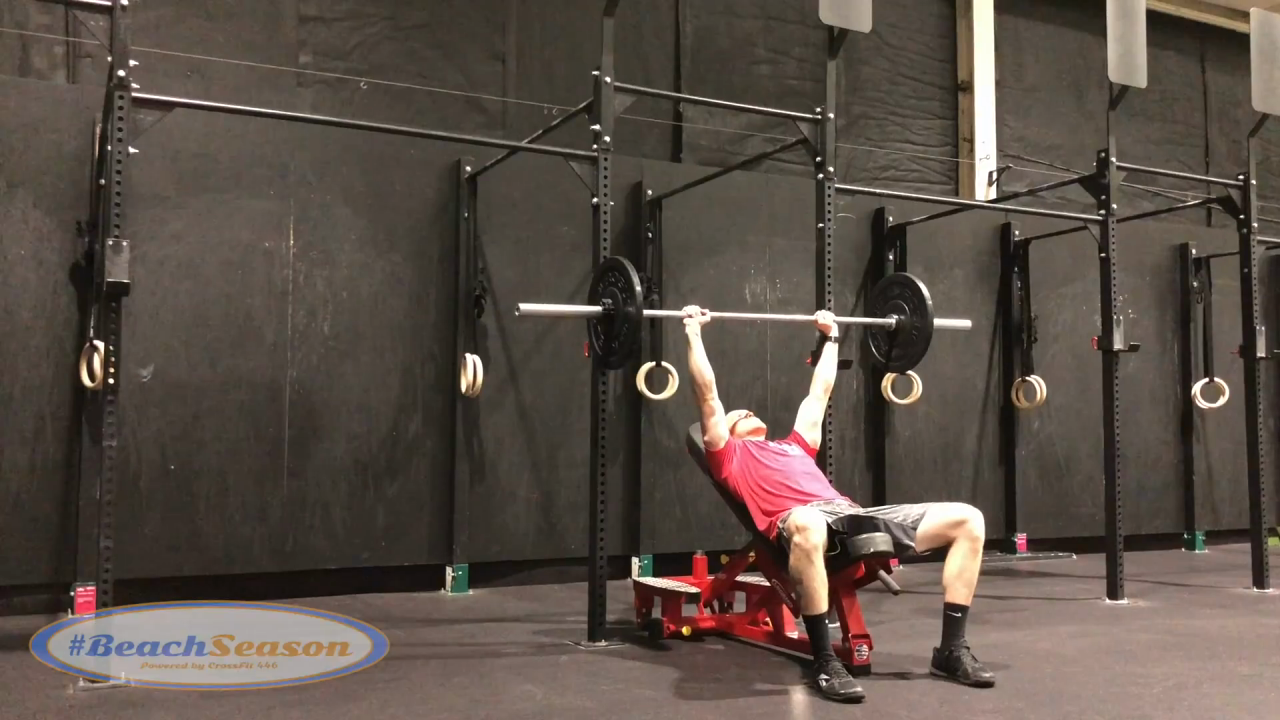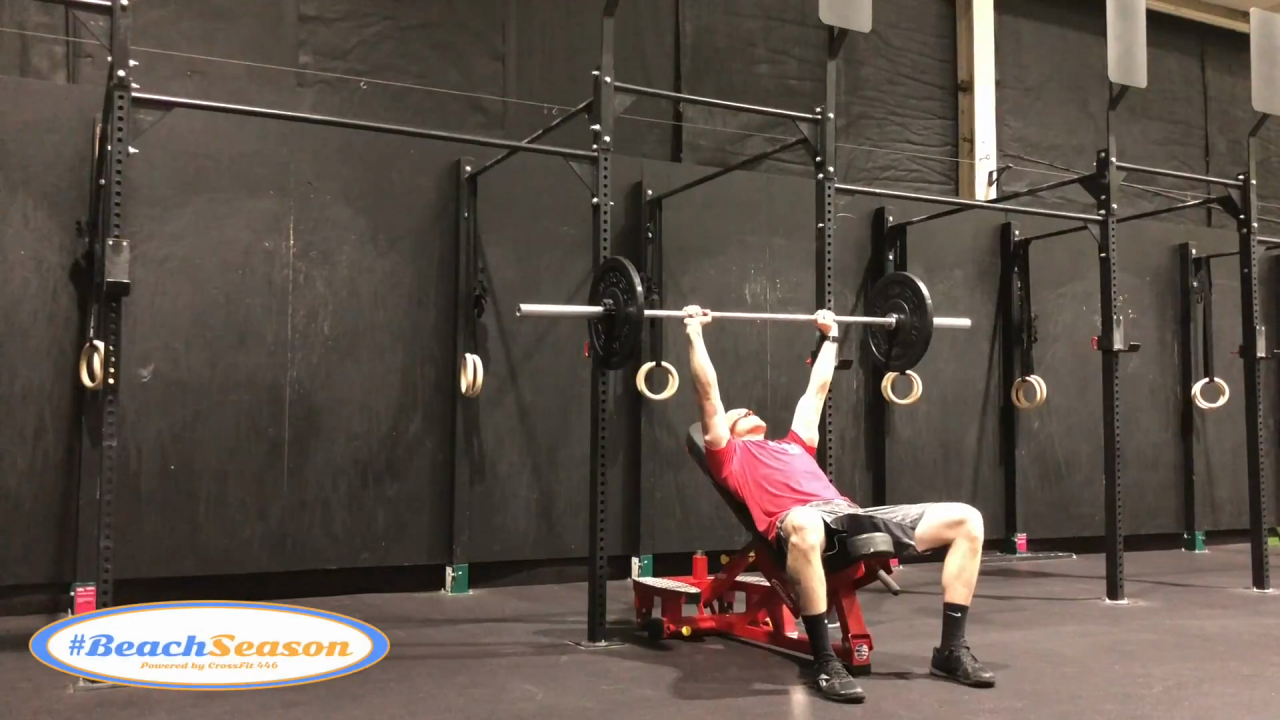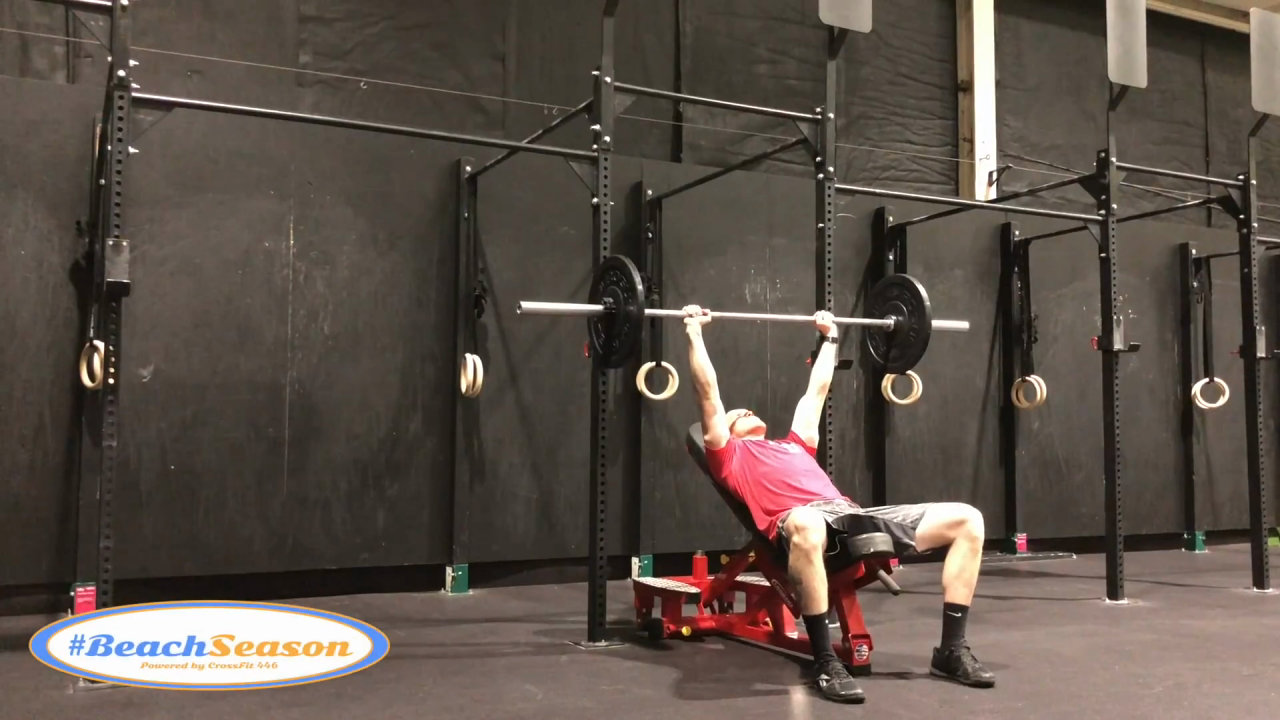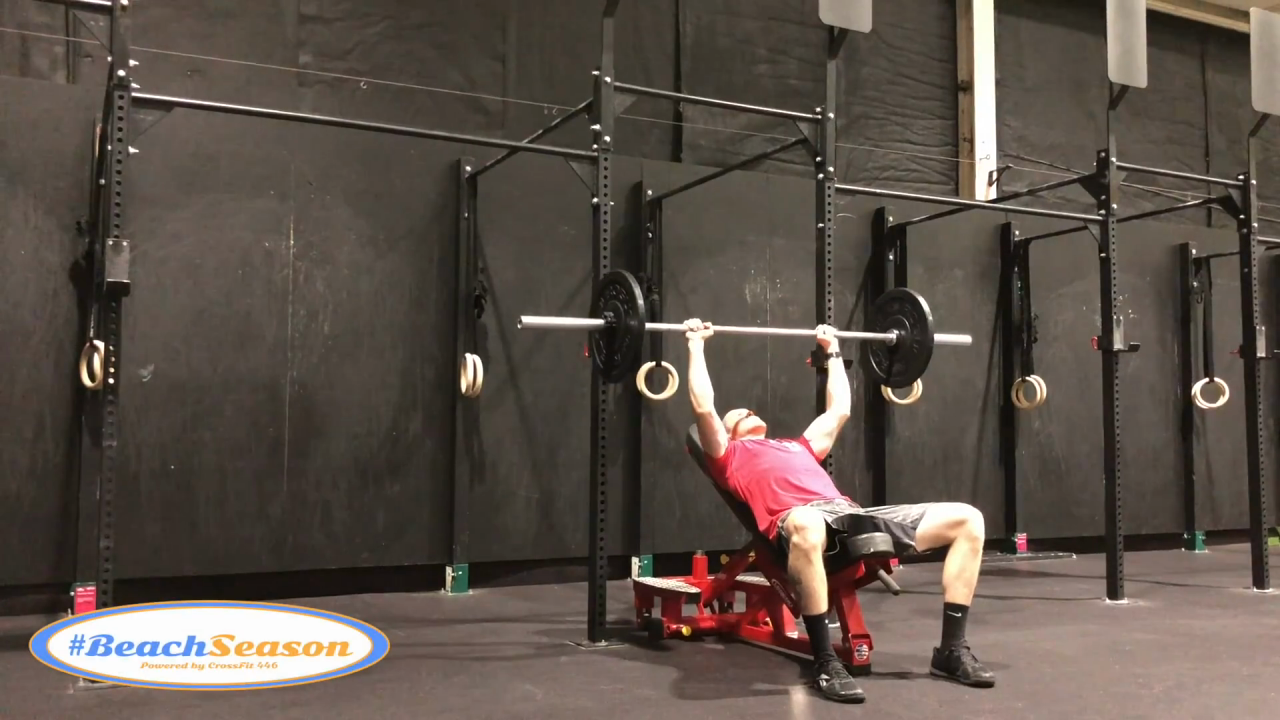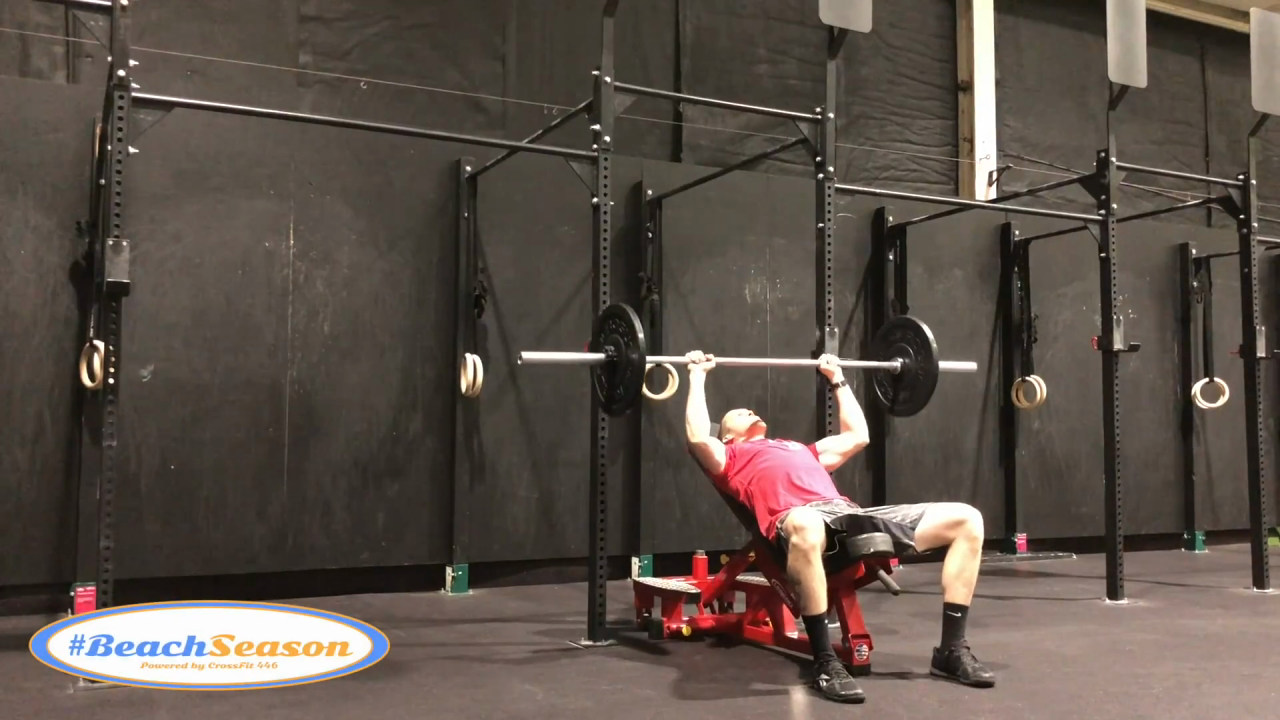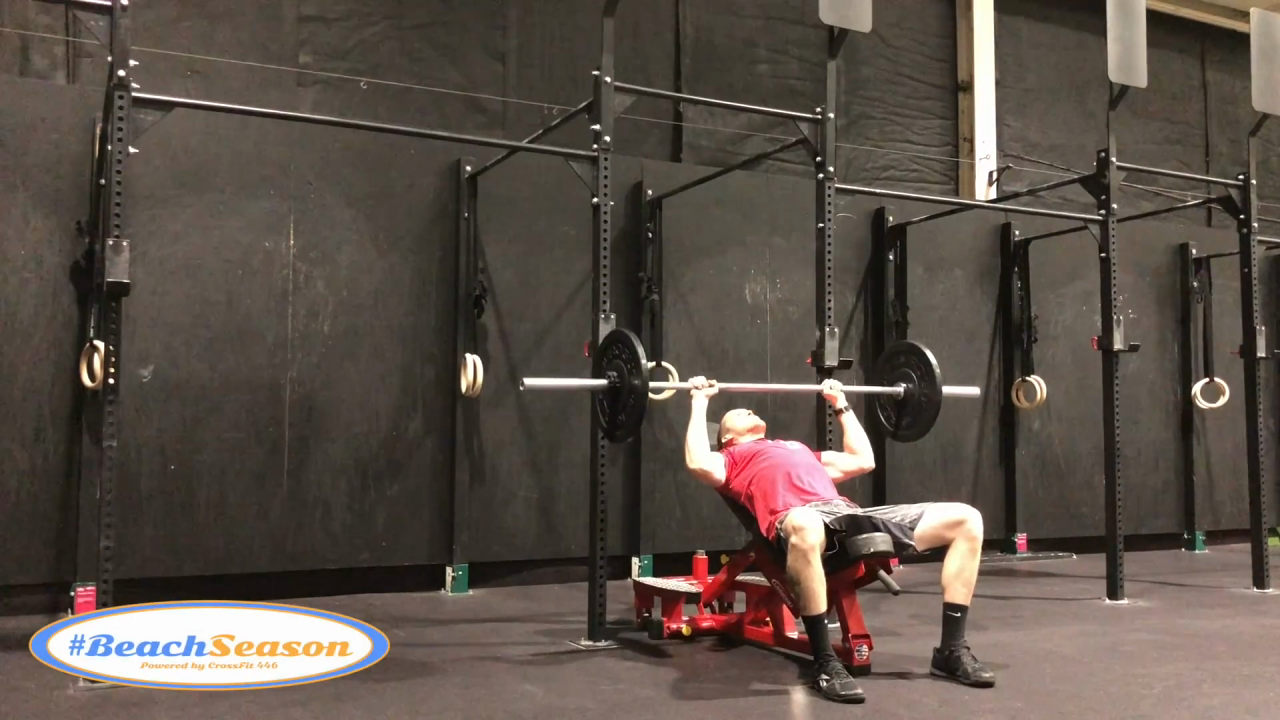
dt=0.4s
person 1, frame 1
left shoulder: (796, 445)
right shoulder: (729, 455)
left elbow: (820, 392)
right elbow: (707, 394)
left wrist: (832, 336)
right wrist: (693, 333)
left hip: (853, 515)
right hip: (801, 521)
left knee: (968, 520)
right knee: (808, 527)
left ankle: (952, 650)
right ankle: (825, 662)
person 1, frame 2
left shoulder: (795, 445)
right shoulder: (729, 453)
left elbow: (817, 389)
right elbow: (708, 393)
left wrist: (831, 335)
right wrist: (695, 333)
left hip: (851, 515)
right hip: (802, 522)
left knee: (966, 519)
right knee: (804, 527)
left ankle: (952, 650)
right ankle: (825, 662)
person 1, frame 3
left shoulder: (795, 445)
right shoulder: (729, 454)
left elbow: (816, 391)
right elbow: (708, 393)
left wrist: (829, 336)
right wrist: (695, 332)
left hip: (852, 515)
right hip: (801, 521)
left knee: (966, 520)
right knee: (807, 527)
left ankle: (952, 650)
right ankle: (826, 662)
person 1, frame 4
left shoulder: (797, 446)
right shoulder: (730, 455)
left elbow: (840, 409)
right elbow: (703, 409)
left wrist: (832, 351)
right wrist: (696, 345)
left hip: (853, 514)
right hip: (803, 520)
left knee: (967, 520)
right knee: (807, 528)
left ankle: (952, 650)
right ankle: (826, 662)
person 1, frame 5
left shoulder: (798, 449)
right shoulder: (729, 458)
left elbow: (858, 436)
right elbow: (698, 438)
left wrist: (837, 380)
right wrist: (698, 377)
left hip: (853, 515)
right hip: (802, 521)
left knee: (967, 520)
right knee: (805, 527)
left ankle: (951, 650)
right ankle: (825, 662)
person 1, frame 6
left shoulder: (799, 448)
right shoulder: (730, 459)
left elbow: (863, 461)
right elbow: (699, 464)
left wrist: (841, 405)
right wrist: (700, 403)
left hip: (852, 514)
right hip: (801, 521)
left knee: (966, 520)
right knee: (804, 527)
left ankle: (952, 650)
right ankle: (825, 662)
